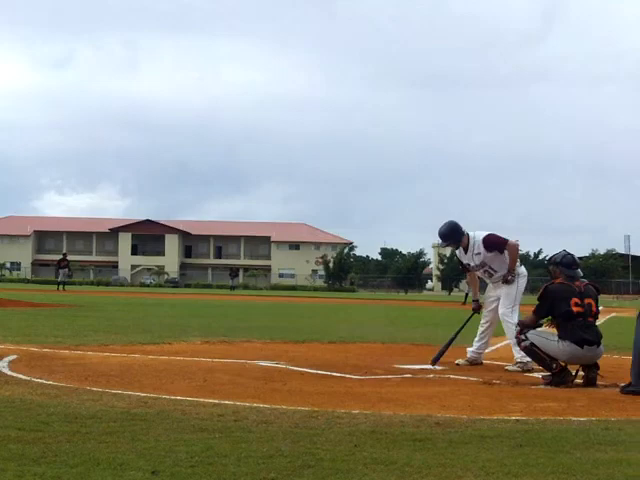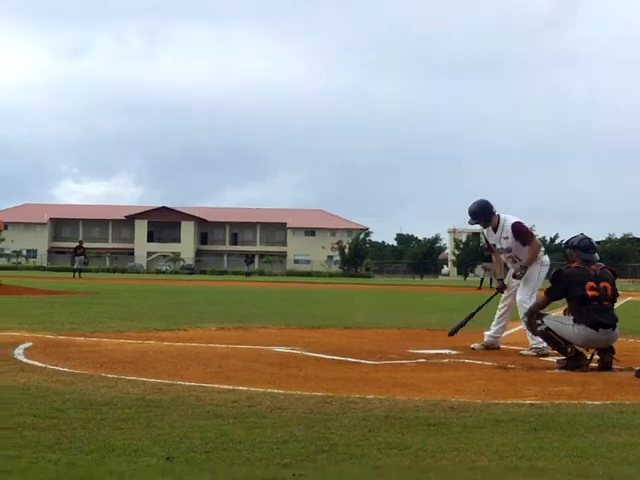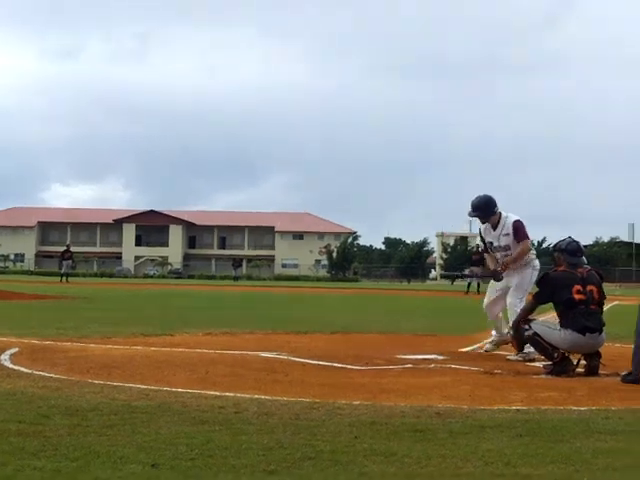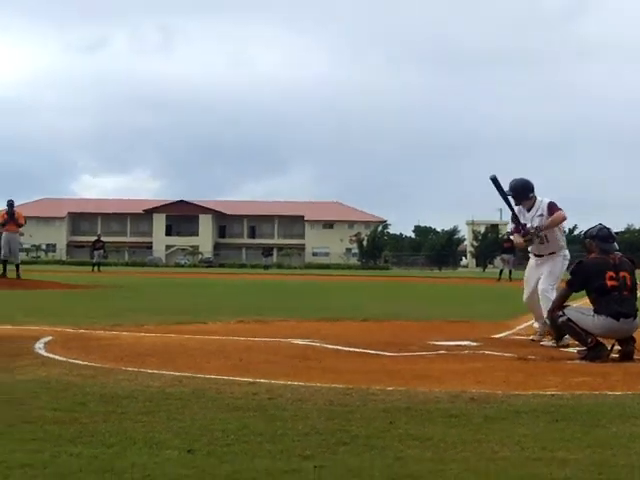
dt=0.2s
person 1, frame 1
left shoulder: (484, 240)
right shoulder: (460, 252)
left elbow: (513, 246)
right elbow: (471, 274)
left wrist: (510, 272)
right wrist: (475, 299)
left hip: (513, 277)
right hip: (495, 282)
left knee: (506, 314)
right knee: (487, 317)
left ankle: (523, 360)
right ankle: (474, 355)
person 1, frame 2
left shoulder: (513, 225)
right shoulder: (487, 232)
left elbow: (536, 245)
right elbow: (496, 255)
left wrist: (524, 267)
right wrist: (499, 279)
left hip: (536, 263)
right hip: (516, 266)
left knee: (523, 299)
right knee: (506, 301)
left ankle: (538, 345)
right ankle: (492, 339)
person 1, frame 3
left shoulder: (513, 223)
right shoulder: (484, 229)
left elbow: (526, 246)
right elbow: (488, 254)
left wrist: (505, 263)
right wrist: (494, 270)
left hip: (526, 267)
right hip: (504, 269)
left knee: (513, 303)
right knee: (490, 304)
left ankle: (526, 350)
right ankle: (500, 336)
person 1, frame 4
left shoulder: (546, 205)
right shoulder: (517, 212)
left elbow: (562, 216)
right elbow: (516, 239)
left wrist: (538, 229)
right wrist: (526, 240)
left hip: (557, 256)
right hip: (535, 258)
left knee: (545, 289)
right knee: (529, 297)
left ankle: (560, 336)
right ankle: (543, 327)
person 2, frame 1
left shoulder: (553, 289)
right shoulder: (590, 289)
left elbow: (532, 322)
left wrist: (521, 323)
left hip: (572, 350)
right hip: (597, 351)
left knee: (523, 335)
left ankle: (560, 373)
right ankle: (590, 369)
person 2, frame 2
left shoulder: (569, 273)
right shoulder: (607, 272)
left elbow: (545, 301)
right elbow: (607, 305)
left wrist: (529, 313)
left hip: (587, 334)
right hip: (612, 335)
left knee: (538, 321)
left ankle: (575, 357)
right ankle: (606, 353)
person 2, frame 3
left shoulder: (555, 277)
right shoulder: (594, 276)
left elbow: (532, 305)
right elbow: (599, 310)
left wrist: (516, 323)
left hip: (574, 338)
right hip: (599, 339)
left knee: (526, 326)
left ankle: (561, 362)
right ankle: (592, 357)
person 2, frame 4
left shoulder: (589, 264)
right shoulder: (626, 262)
left elbow: (566, 292)
right elbow: (632, 296)
left wrist: (551, 312)
left hip: (608, 325)
right hip: (632, 324)
left knee: (559, 313)
left ankle: (596, 348)
right ankle: (627, 344)
